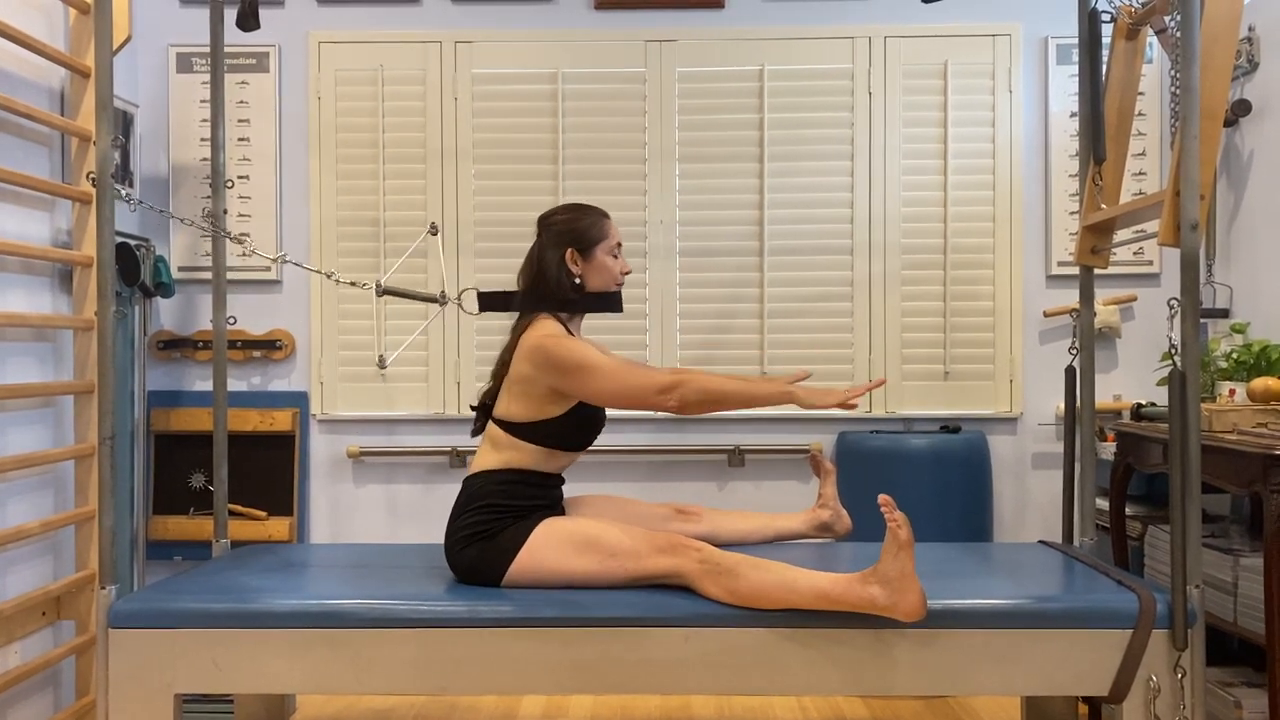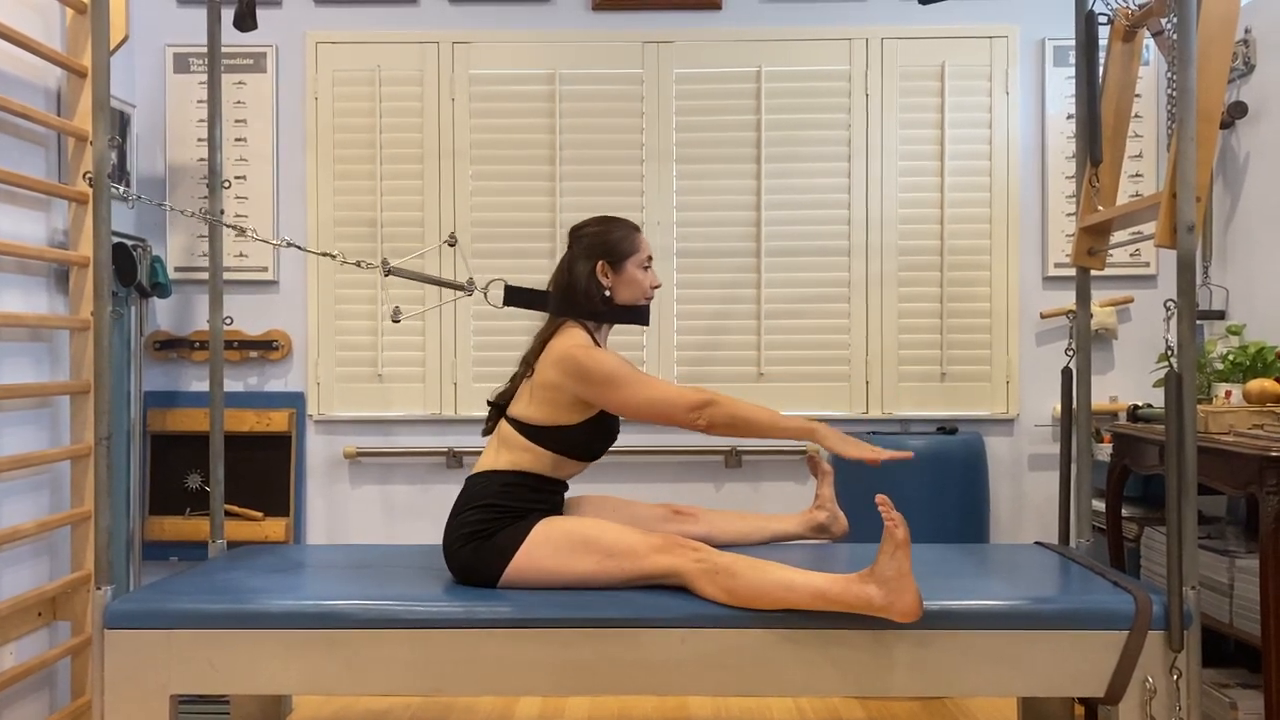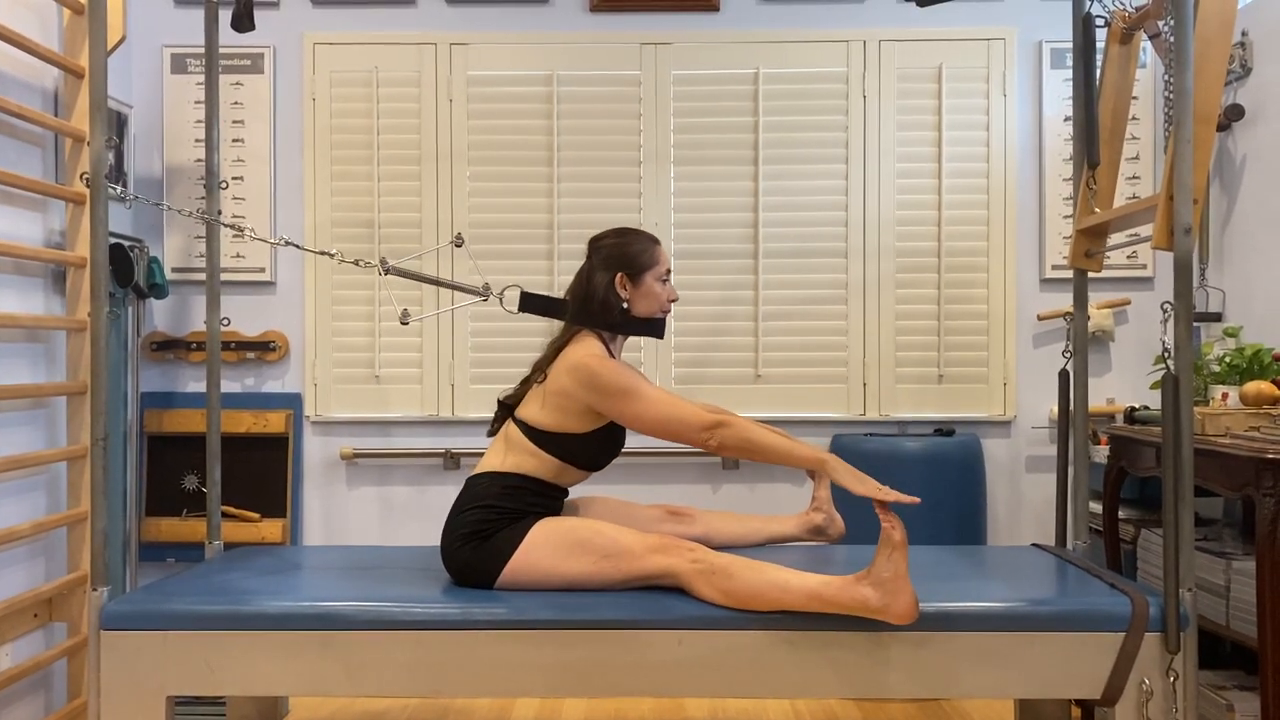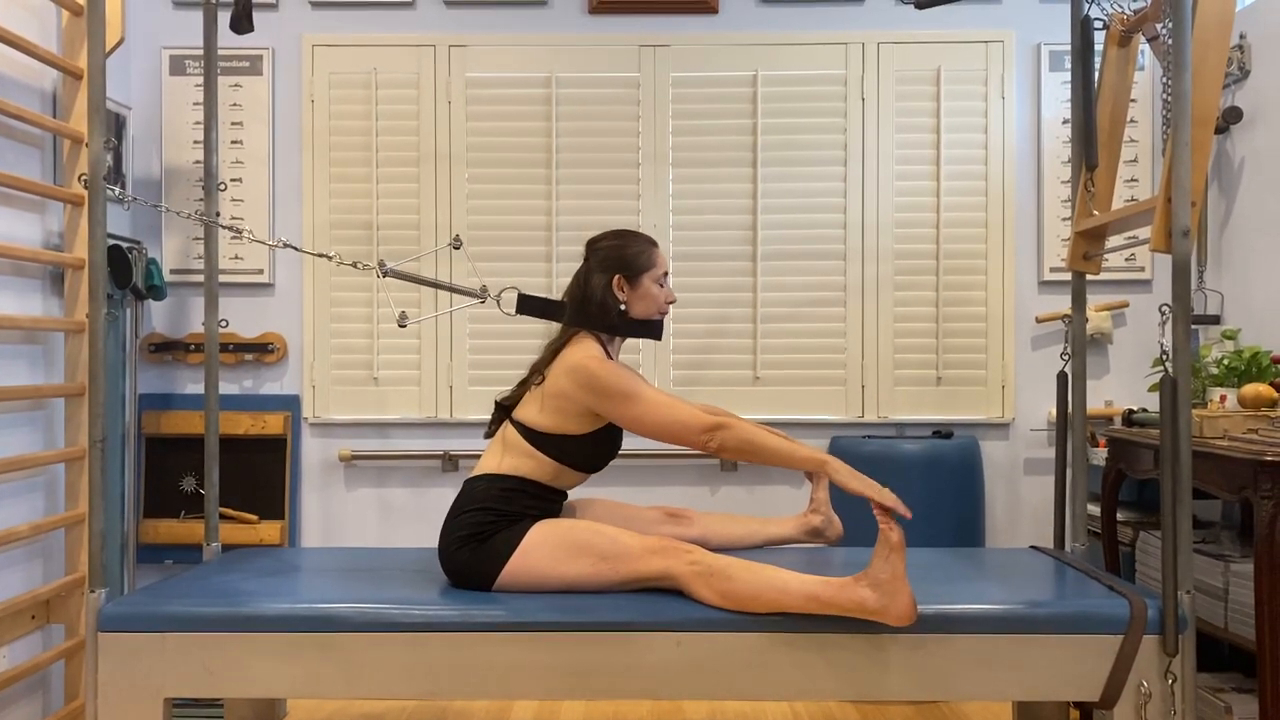
dt=0.5s
person 1, frame 1
left shoulder: (558, 335)
right shoulder: (548, 344)
left elbow: (659, 381)
right elbow: (671, 393)
left wrist: (770, 386)
right wrist: (789, 392)
left hip: (528, 514)
right hip: (493, 534)
left knee: (681, 518)
right knee: (682, 558)
left ankle: (814, 520)
right ankle: (872, 594)
person 1, frame 2
left shoulder: (580, 343)
right shoulder: (577, 355)
left elbow: (687, 404)
right elbow: (700, 412)
left wrist: (797, 426)
right wrist: (816, 432)
left hip: (527, 515)
right hip: (491, 534)
left knee: (678, 519)
right knee: (680, 557)
left ankle: (808, 521)
right ankle: (868, 593)
person 1, frame 3
left shoulder: (595, 353)
right shoulder: (590, 365)
left elbow: (699, 414)
right elbow: (712, 432)
left wrist: (797, 446)
right wrist: (828, 463)
left hip: (524, 517)
right hip: (489, 534)
left knee: (678, 520)
right knee: (678, 558)
left ankle: (806, 522)
person 1, frame 4
left shoulder: (592, 354)
right shoulder: (589, 367)
left elbow: (698, 414)
right elbow: (712, 435)
left wrist: (795, 448)
right wrist: (827, 464)
left hip: (524, 519)
right hip: (488, 537)
left knee: (674, 523)
right knee: (676, 560)
left ankle: (805, 524)
